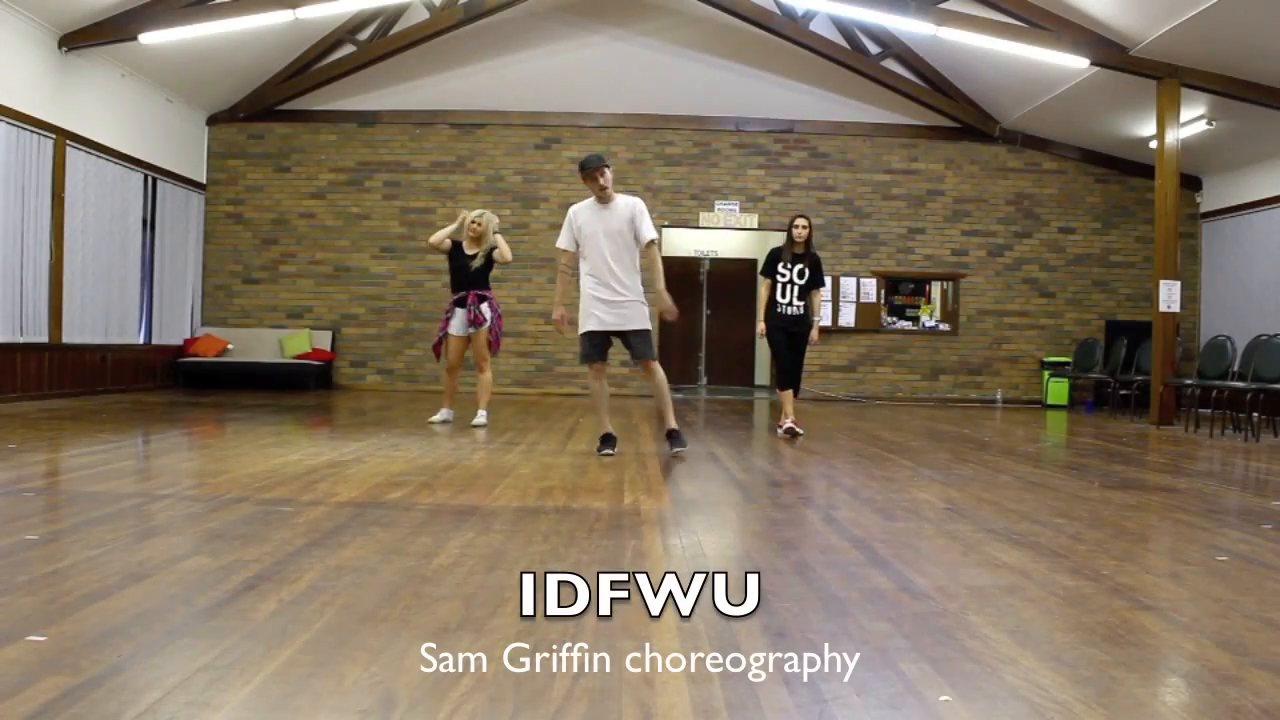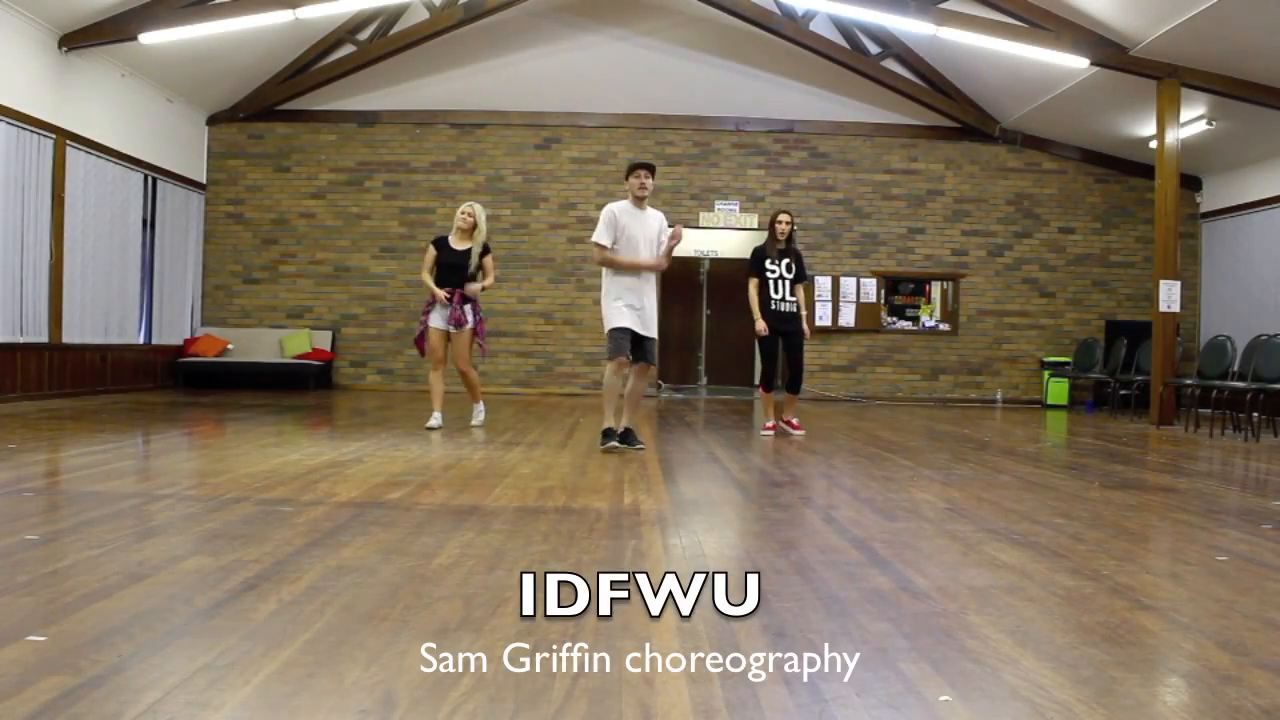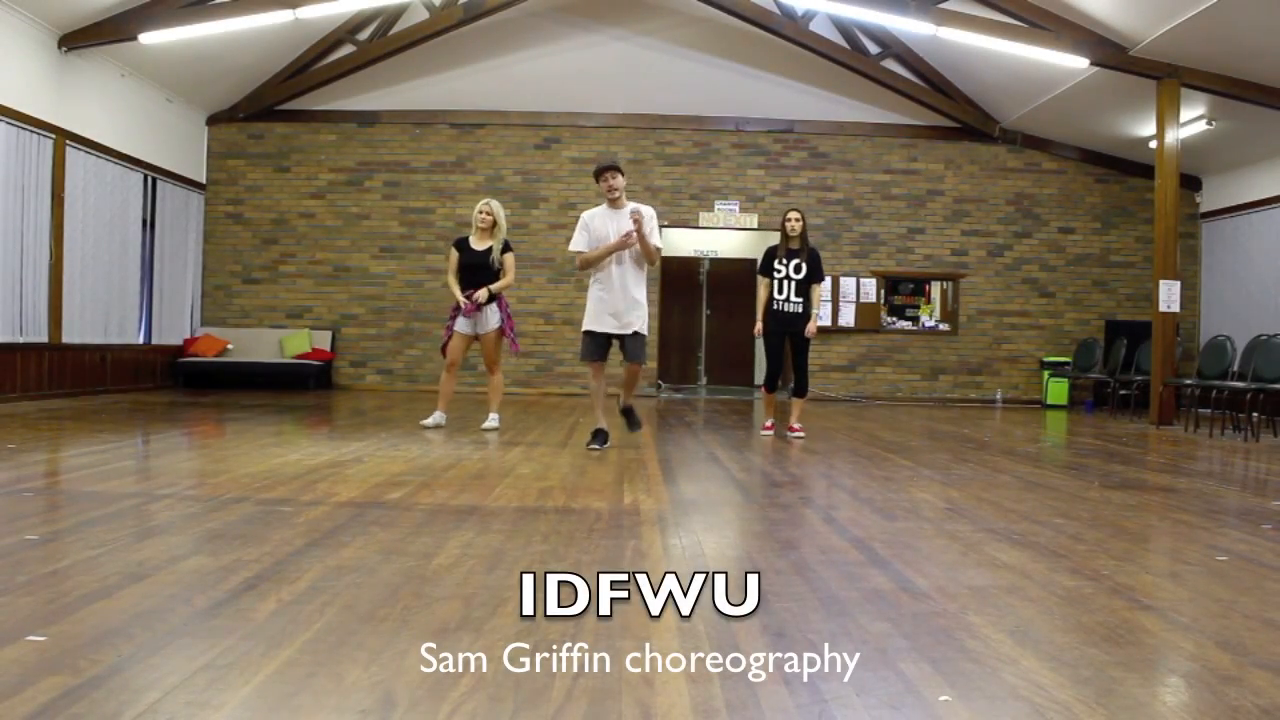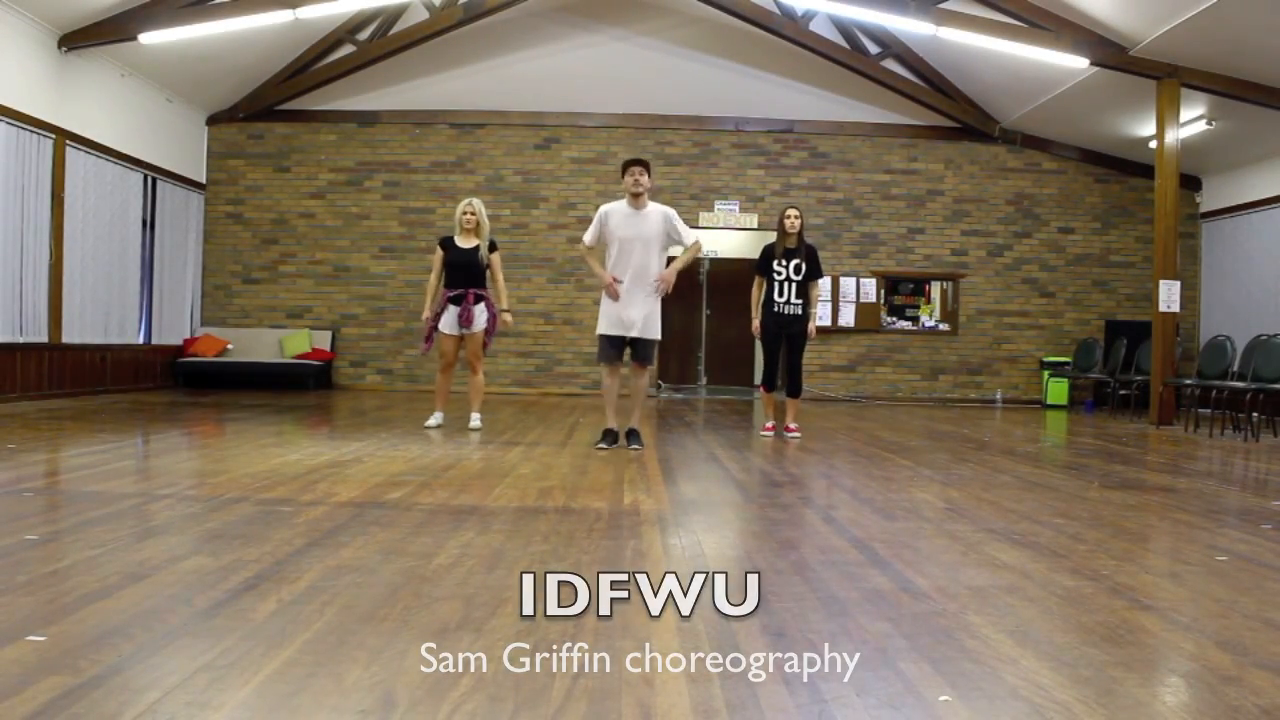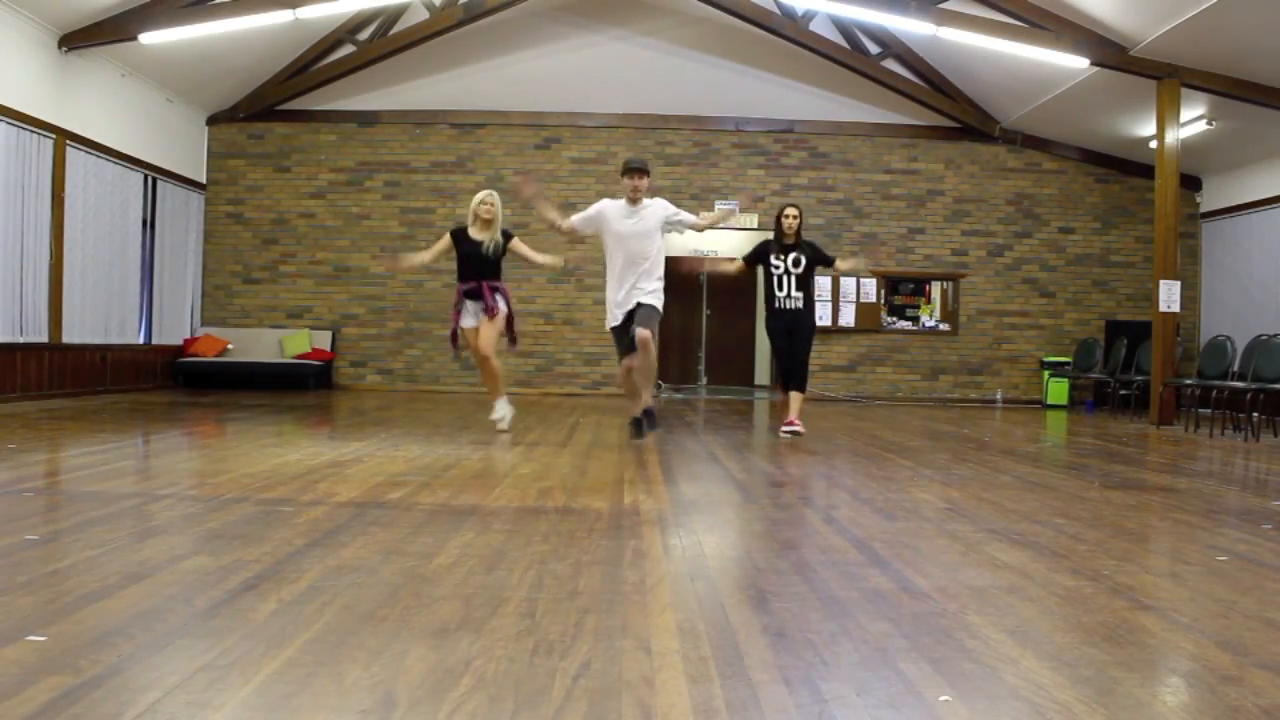
dt=1s
person 1, frame 1
left shoulder: (633, 205)
right shoulder: (576, 213)
left elbow: (650, 249)
right elbow: (566, 262)
left wrist: (662, 292)
right wrist: (558, 304)
left hip: (631, 302)
right hip: (594, 306)
left knee: (649, 362)
right knee: (596, 367)
left ankle: (672, 428)
right ankle: (607, 433)
person 1, frame 2
left shoulder: (658, 218)
right shoulder: (613, 211)
left elbow: (660, 265)
right elbow: (600, 256)
left wrist: (670, 247)
right wrist: (641, 264)
left hip: (646, 304)
right hip: (618, 300)
left knee: (643, 366)
right knee: (618, 360)
left ankle: (626, 428)
right ankle: (608, 428)
person 1, frame 3
left shoulder: (646, 213)
right shoulder: (589, 218)
left elbow: (654, 259)
right elbow: (581, 262)
left wrist: (640, 231)
right wrist: (613, 246)
left hip: (633, 304)
right hip: (600, 304)
left knee: (635, 362)
right knee: (596, 364)
left ankle: (626, 403)
right ankle: (601, 428)
person 1, frame 4
left shoulder: (665, 215)
right shoulder: (607, 212)
left elbow: (694, 245)
right elbow: (586, 248)
left wrist: (673, 269)
right wrist: (603, 275)
left hip: (647, 306)
right hip: (615, 305)
left knee: (641, 366)
right knee: (611, 365)
left ankle: (633, 428)
right ankle: (610, 429)
person 1, frame 5
left shoulder: (661, 208)
right shoulder: (605, 210)
left elbow: (699, 224)
right elbow: (564, 227)
left wrist: (730, 212)
right wrist: (538, 203)
left hip: (649, 292)
right hip: (619, 296)
left knee: (644, 338)
right knee: (628, 362)
left ankle: (647, 404)
right ankle: (637, 410)
person 2, frame 1
left shoulder: (489, 251)
right shoulder: (454, 246)
left elbow: (508, 258)
right elbow: (432, 242)
left wrist: (496, 232)
right wrist: (456, 224)
left hip: (483, 308)
right hip: (458, 309)
left knee: (482, 364)
right knee: (451, 365)
left ankle: (482, 413)
right ankle: (446, 411)
person 2, frame 2
left shoulder: (481, 247)
right shoulder: (440, 243)
left elbow: (491, 277)
right elbow: (425, 272)
left wrist: (480, 286)
right wrist: (434, 290)
left hip: (464, 308)
right hip: (438, 306)
left knee: (463, 365)
right knee: (436, 362)
left ankle: (478, 405)
right ankle: (437, 414)
person 2, frame 3
left shoulder: (502, 246)
right shoulder: (460, 244)
left elbow: (510, 278)
right elbow: (451, 275)
left wrist: (489, 289)
right wrist: (459, 296)
left hip: (491, 309)
right hip: (464, 309)
left knee: (492, 365)
right knee: (451, 363)
left ankle: (493, 416)
right ankle: (440, 414)
person 2, frame 4
left shoulder: (488, 245)
right shoulder: (446, 243)
left elbow: (498, 278)
right elbow: (435, 276)
left wrist: (505, 308)
right wrist: (427, 306)
left hip: (477, 307)
right hip: (450, 306)
left knee: (475, 365)
right knee: (446, 364)
left ankle: (475, 415)
right ankle: (438, 413)
person 2, frame 5
left shoulder: (502, 236)
right shoulder: (458, 234)
left elbow: (533, 256)
right elbow: (430, 255)
left wrist: (558, 261)
right wrist: (406, 262)
left hip: (493, 299)
right hip: (468, 301)
left knee: (486, 351)
right knee: (482, 361)
left ankle: (500, 400)
right ankle: (501, 402)
person 3, frame 1
left shoulder: (813, 259)
right shoulder: (776, 254)
left elbow: (815, 293)
right elbow: (765, 288)
left wrist: (816, 325)
right wrist: (761, 319)
left hip: (800, 323)
right hip: (776, 322)
left knee: (795, 371)
right knee: (783, 369)
left ankle: (784, 420)
right ankle: (789, 419)
person 3, frame 2
left shoulder: (795, 255)
right shoulder: (760, 253)
left elbow: (799, 289)
right elbow: (753, 288)
left wrist: (804, 320)
right wrist: (757, 318)
left hip: (792, 321)
right hip: (769, 320)
left knee: (796, 369)
right knee: (769, 370)
left ankle: (788, 417)
right ankle: (770, 420)
person 3, frame 3
left shoulder: (811, 254)
right shoulder: (772, 253)
left elbow: (816, 288)
right elbow: (764, 287)
left wrist: (813, 318)
right wrist: (759, 319)
left hip: (800, 320)
right hip: (774, 319)
left knee: (800, 370)
right knee: (773, 369)
left ankle: (794, 422)
right ankle: (769, 419)
person 3, frame 4
left shoulder: (809, 251)
right shoulder: (770, 251)
left elbow: (813, 287)
right elbow: (758, 284)
left wrist: (813, 318)
right wrist: (755, 317)
left hip: (798, 320)
right hip: (772, 319)
left knee: (794, 369)
right knee: (770, 368)
left ankle: (790, 422)
right ankle: (769, 421)
person 3, frame 5
left shoulder: (808, 248)
right shoulder: (766, 247)
left elbow: (838, 265)
right elbow: (736, 266)
left wrist: (856, 265)
right wrist: (712, 266)
left hip: (803, 317)
right hip: (776, 317)
left knee: (799, 365)
right knee: (783, 366)
left ankle: (793, 419)
right ankle: (791, 414)
